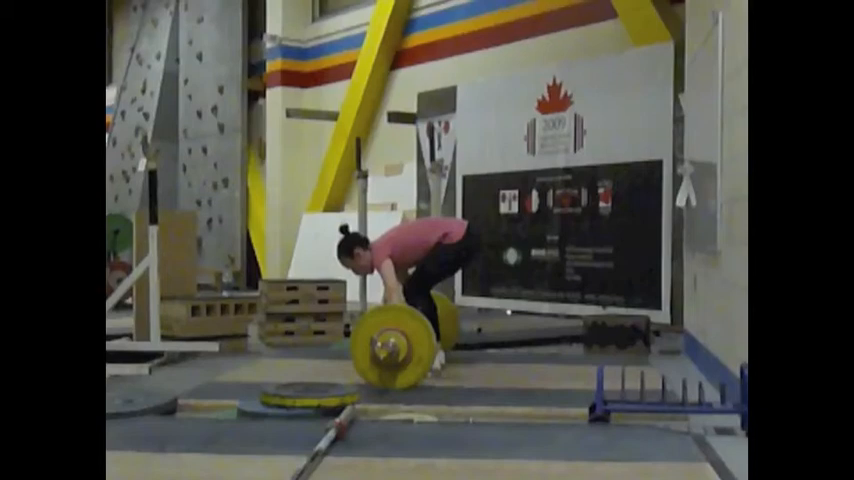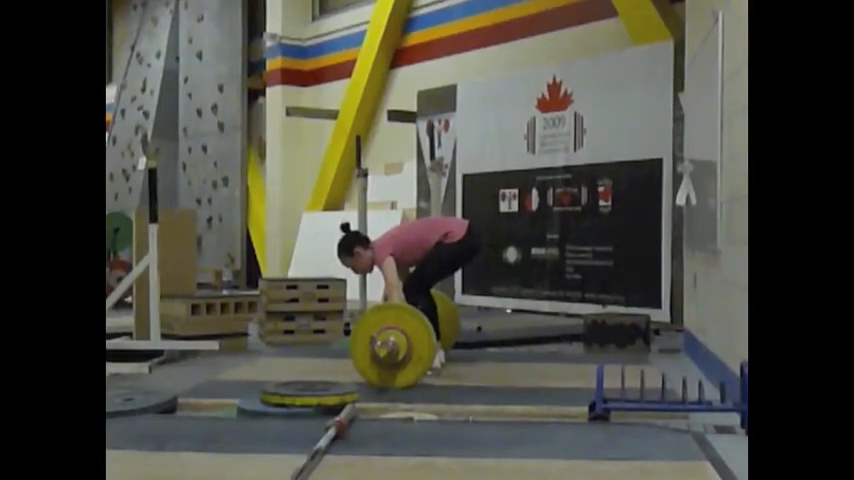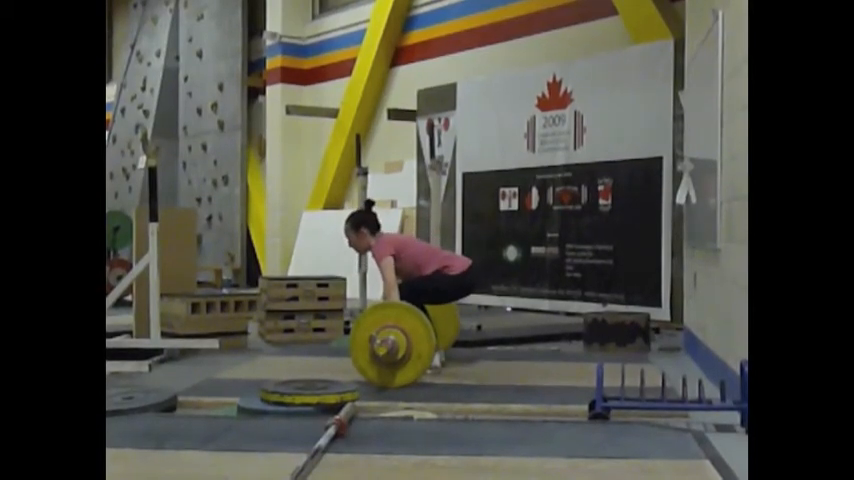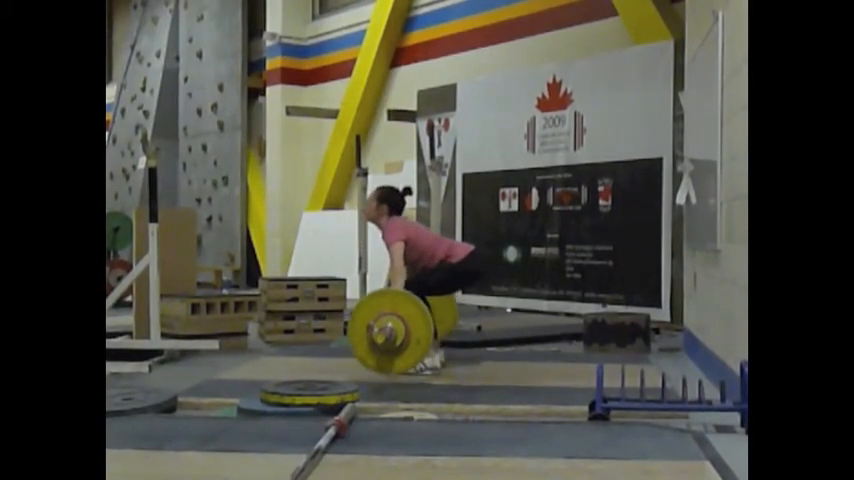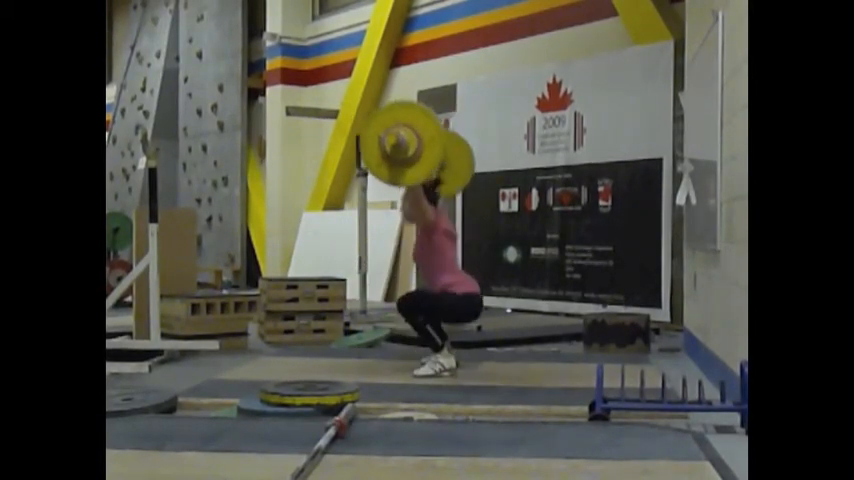
dt=1s
person 1, frame 1
left shoulder: (378, 252)
right shoulder: (388, 250)
left elbow: (393, 292)
right elbow: (402, 284)
left hip: (456, 240)
right hip: (462, 236)
left knee: (414, 290)
right knee: (417, 289)
person 1, frame 2
left shoulder: (380, 250)
right shoulder: (389, 248)
left elbow: (394, 289)
right elbow: (401, 285)
left hip: (458, 239)
right hip: (463, 235)
left knee: (414, 289)
right knee: (418, 288)
person 1, frame 3
left shoulder: (381, 246)
right shoulder: (391, 241)
left elbow: (391, 288)
left hip: (457, 277)
right hip: (461, 274)
right knee: (409, 294)
person 1, frame 4
left shoulder: (392, 228)
right shoulder: (399, 225)
left elbow: (398, 269)
right elbow: (412, 265)
left hip: (464, 263)
right hip: (466, 260)
left knee: (408, 292)
right knee: (413, 291)
left ankle: (428, 356)
right ankle: (432, 351)
person 1, frame 5
left shoulder: (430, 222)
right shoulder: (435, 222)
left elbow: (416, 195)
left hip: (464, 299)
right hip: (465, 295)
left knee: (408, 304)
right knee: (417, 303)
left ankle: (444, 358)
right ankle: (443, 350)
